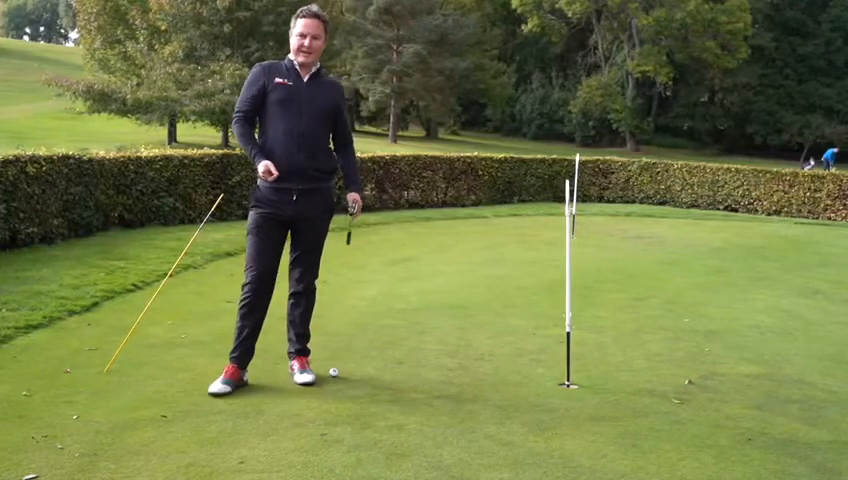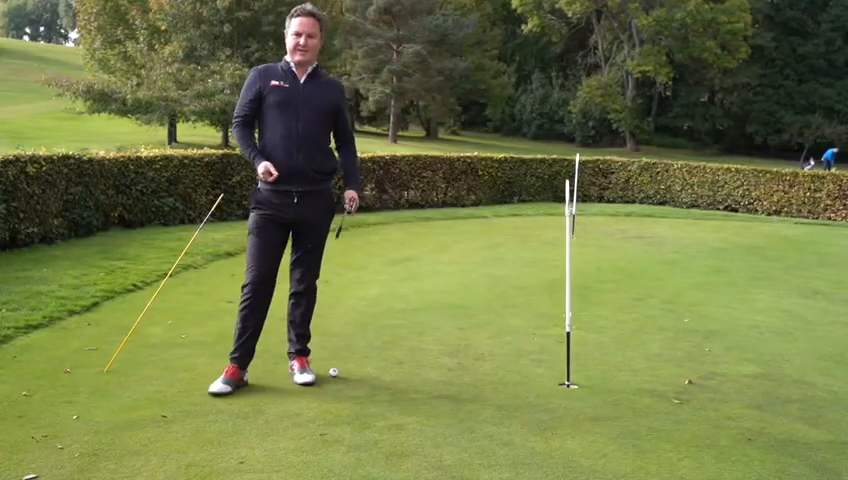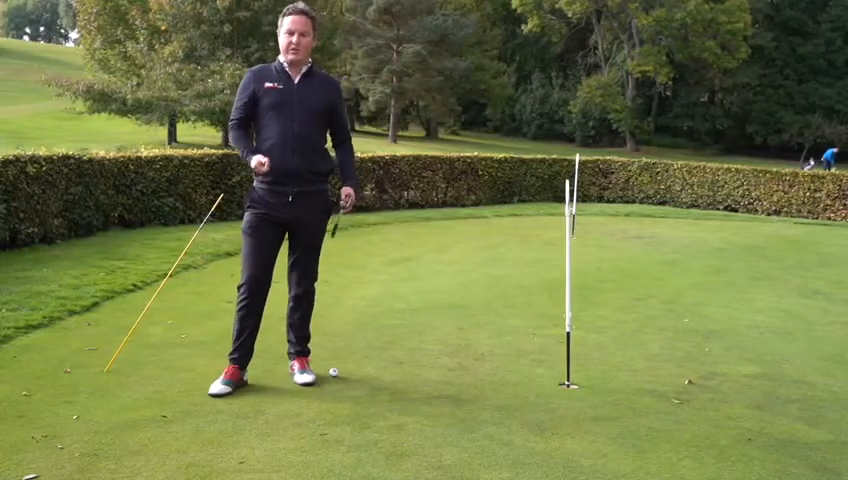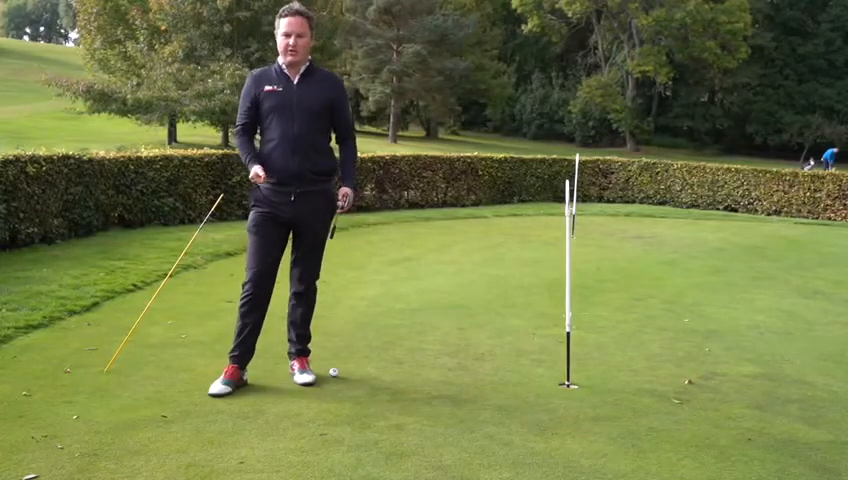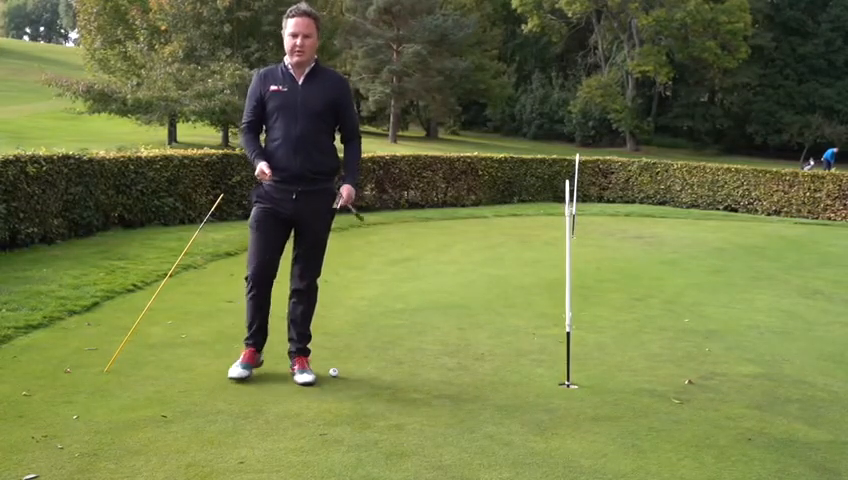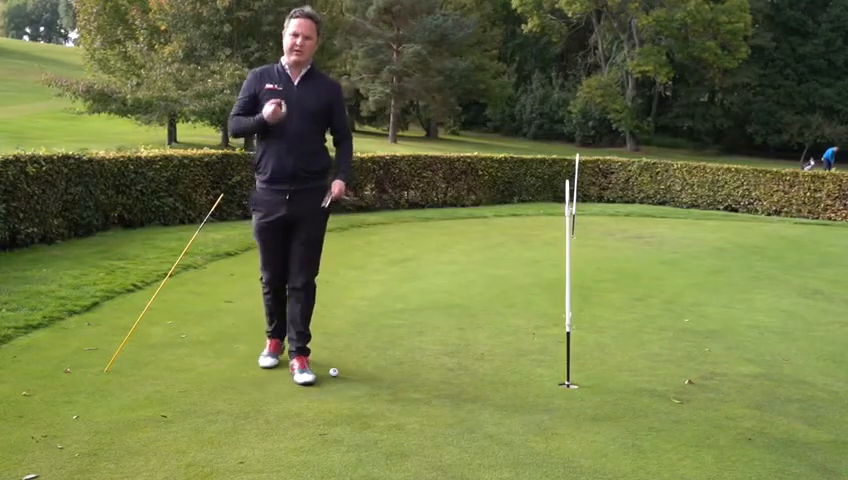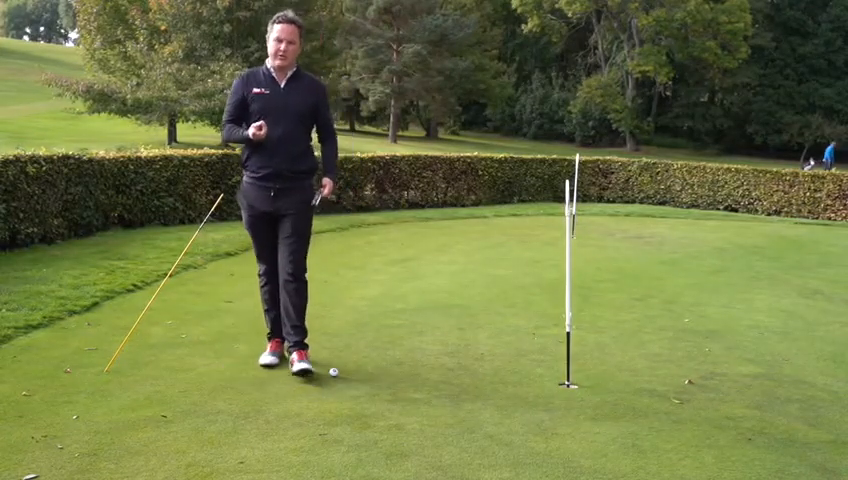
dt=0.4s
person 1, frame 1
left shoulder: (333, 89)
right shoulder: (265, 73)
left elbow: (344, 144)
right elbow: (241, 120)
left wrist: (354, 187)
right wrist: (258, 158)
left hip: (316, 198)
right hip: (271, 195)
left knee: (304, 281)
right knee: (256, 281)
left ankle: (299, 356)
right ankle: (237, 365)
person 1, frame 2
left shoulder: (332, 88)
right shoulder: (262, 77)
left elbow: (345, 142)
right elbow: (240, 124)
left wrist: (352, 185)
right wrist: (257, 160)
left hip: (316, 199)
right hip: (271, 197)
left knee: (305, 281)
right knee: (257, 281)
left ankle: (299, 356)
right ankle: (238, 365)
person 1, frame 3
left shoulder: (328, 86)
right shoulder: (257, 78)
left elbow: (341, 140)
right elbow: (237, 125)
left wrist: (348, 182)
right wrist: (251, 155)
left hip: (312, 199)
right hip: (266, 196)
left knee: (303, 283)
right knee: (252, 282)
left ankle: (299, 356)
right ankle: (237, 366)
person 1, frame 4
left shoulder: (330, 84)
right shoulder: (258, 80)
left elbow: (346, 138)
right elbow: (243, 130)
left wrist: (348, 182)
right wrist: (253, 163)
left hip: (316, 198)
right hip: (270, 196)
left knee: (304, 282)
right knee: (256, 281)
left ankle: (299, 357)
right ankle: (237, 366)
person 1, frame 5
left shoulder: (335, 84)
right shoulder: (264, 79)
left elbow: (351, 137)
right elbow: (248, 129)
left wrist: (350, 181)
right wrist: (258, 161)
left hip: (318, 196)
right hip: (272, 194)
left knee: (305, 281)
right knee: (258, 274)
left ankle: (299, 355)
right ankle: (252, 348)
person 1, frame 6
left shoulder: (329, 88)
right shoulder: (259, 78)
left elbow: (343, 138)
right elbow: (234, 124)
left wrist: (342, 176)
right wrist: (263, 119)
left hip: (312, 195)
right hip: (268, 193)
left knee: (302, 278)
right knee: (272, 276)
left ankle: (299, 353)
right ankle: (274, 338)
person 1, frame 7
left shoulder: (313, 88)
right shoulder: (246, 82)
left elbow: (327, 136)
right elbow: (227, 128)
left wrist: (329, 174)
right wrist: (248, 134)
left hip: (296, 192)
right hip: (256, 190)
left knee: (292, 271)
right knee: (267, 270)
left ankle: (297, 348)
right ankle: (275, 338)
